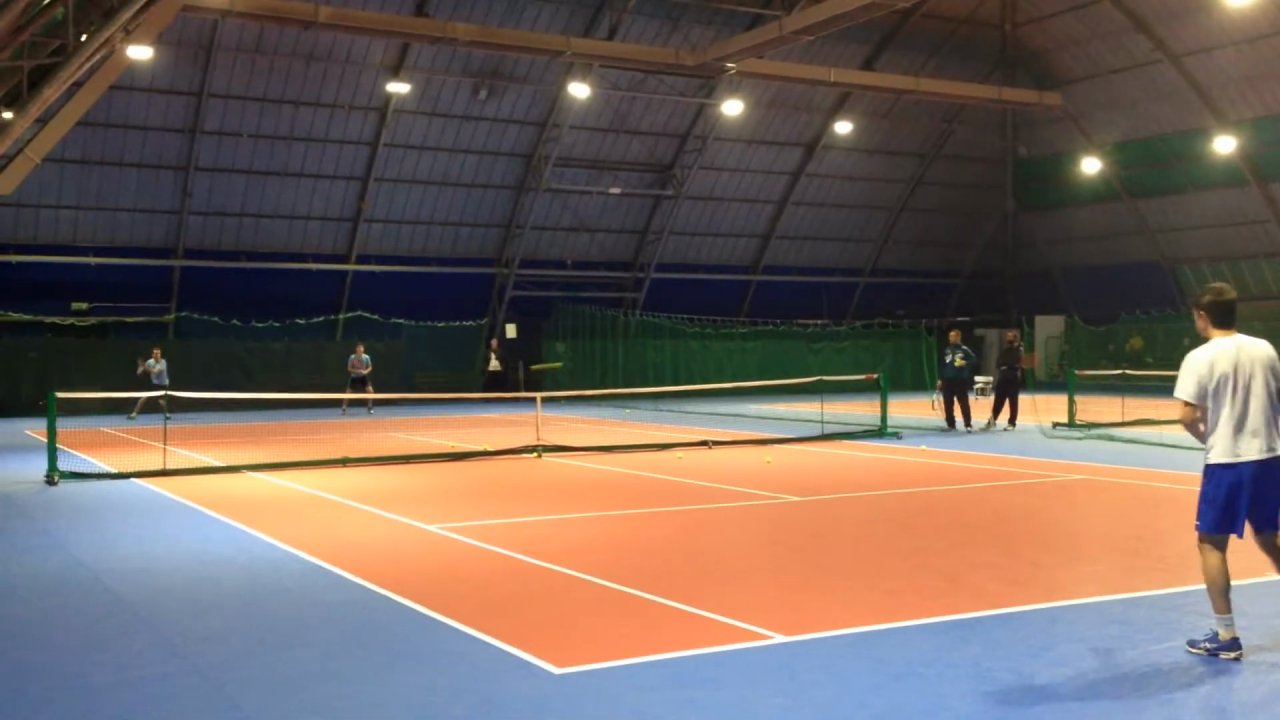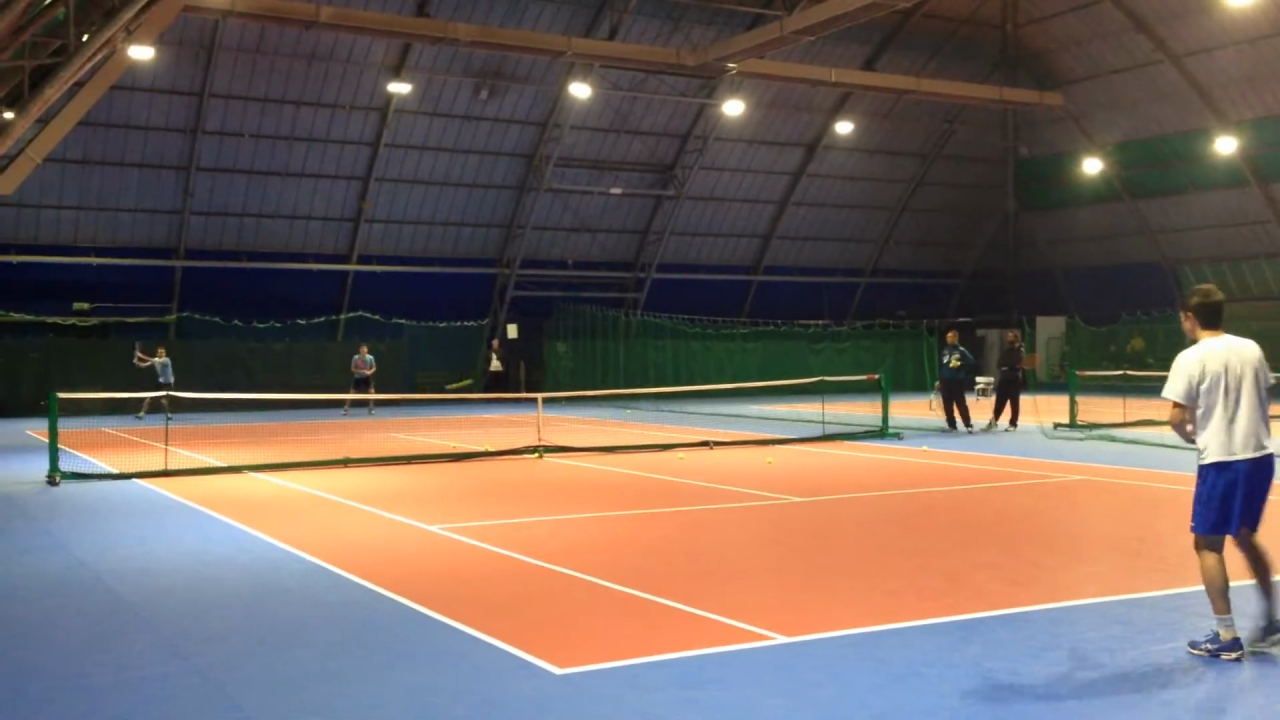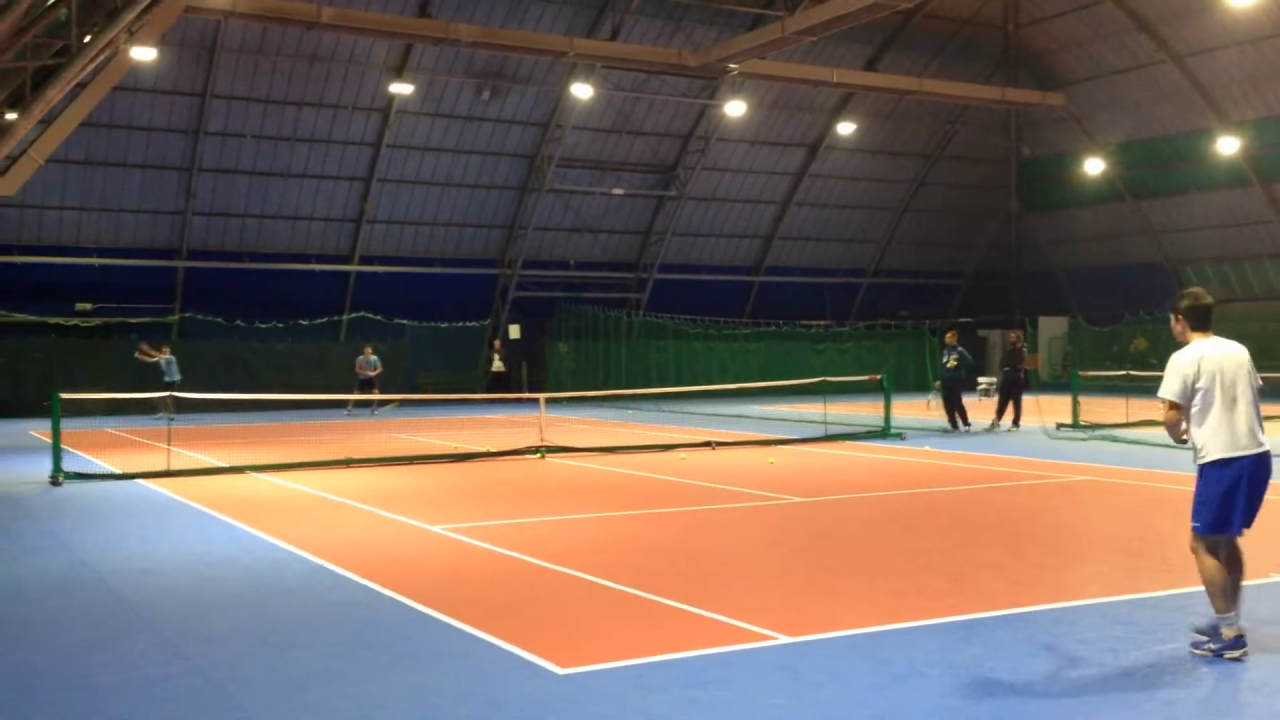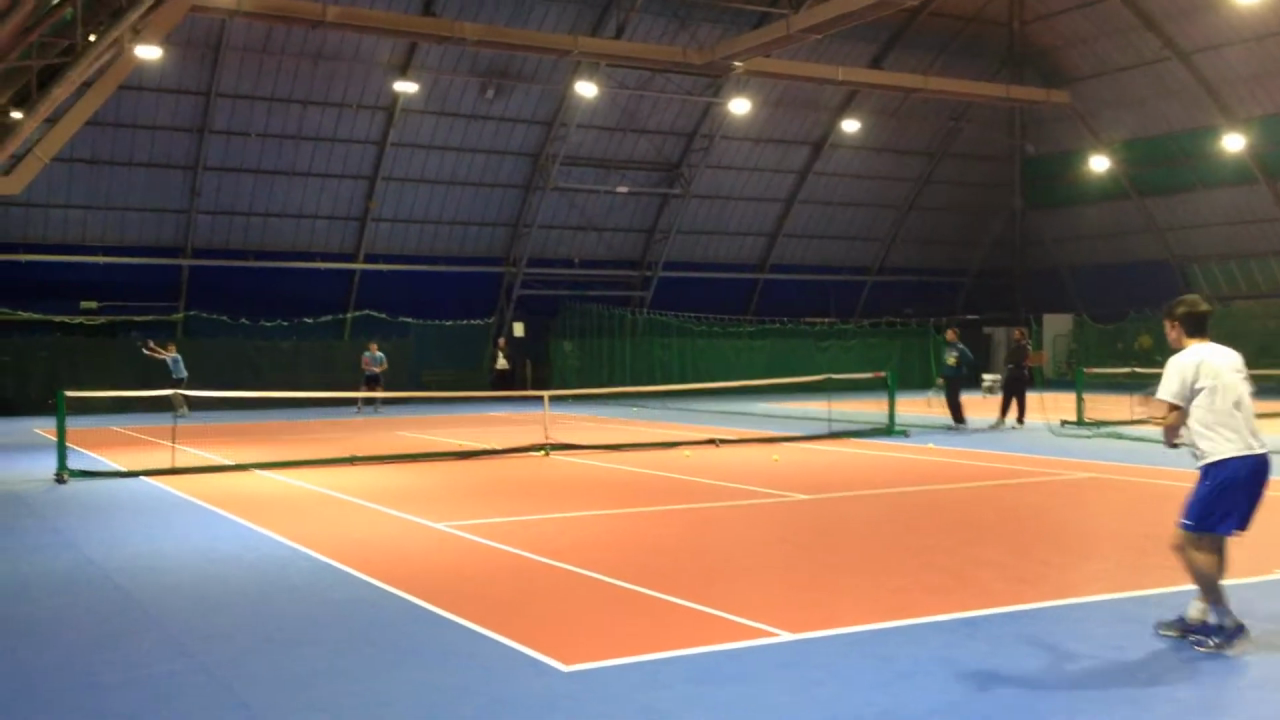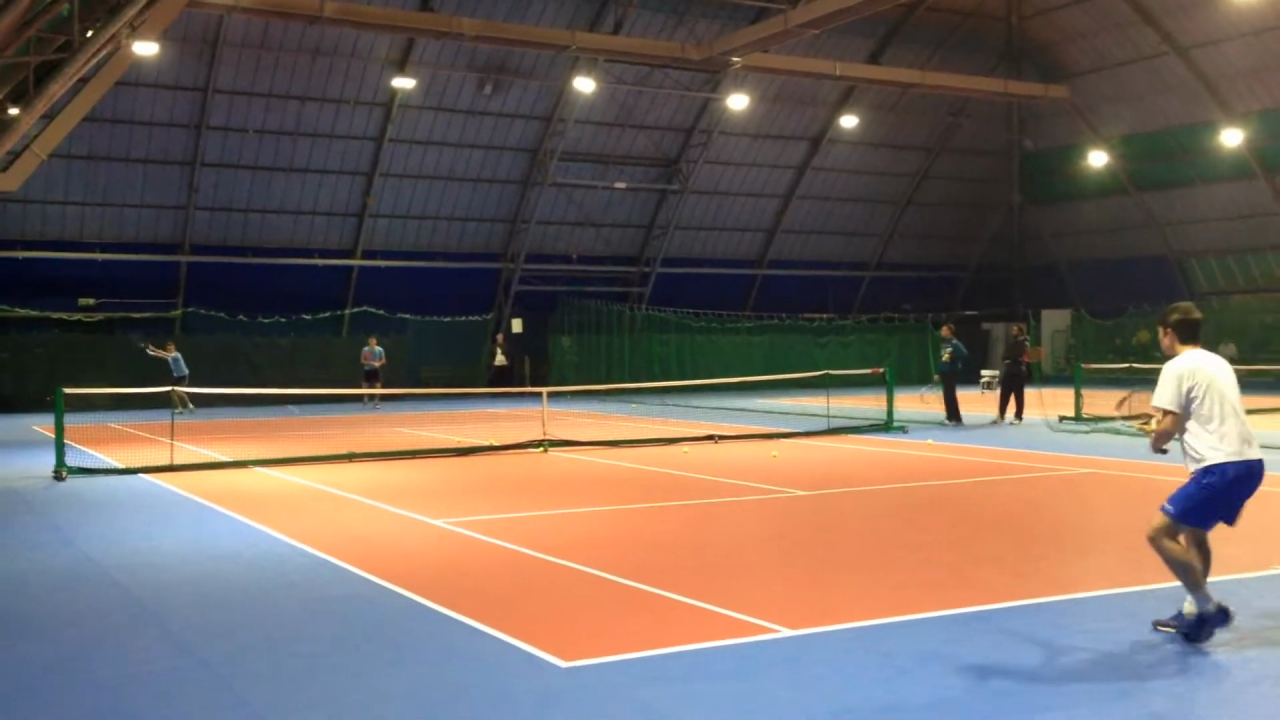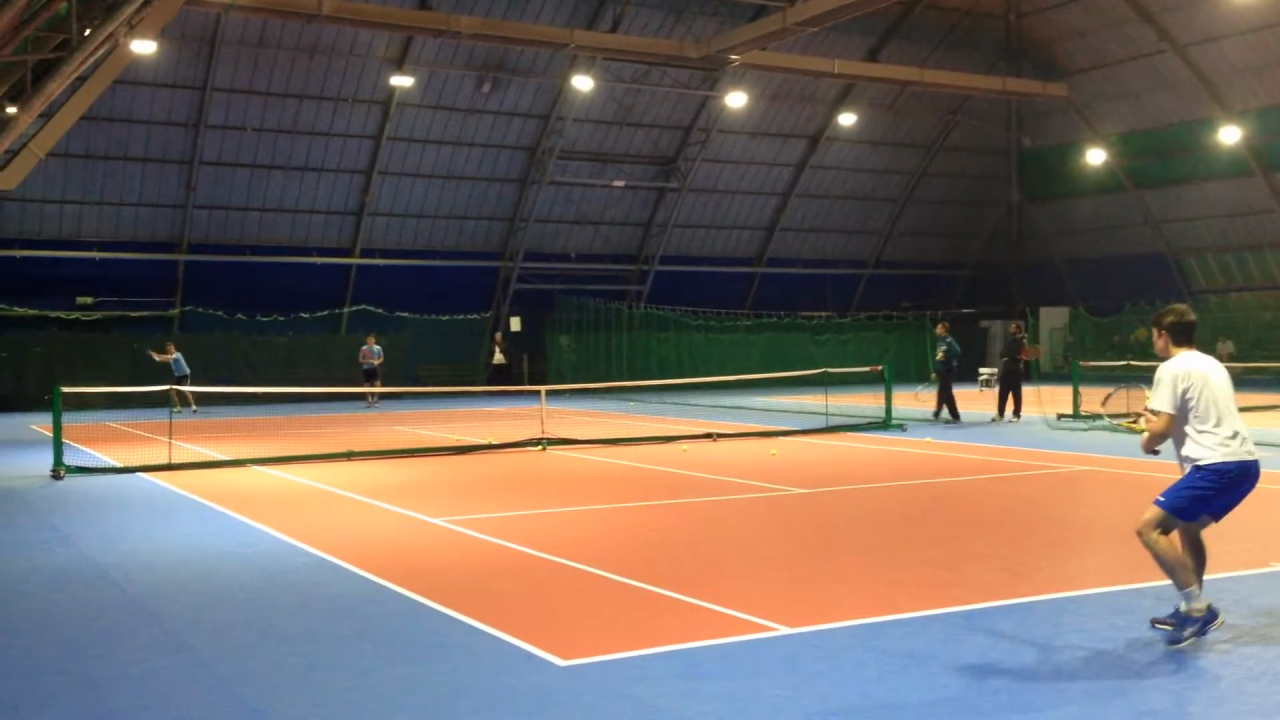
dt=0.1s
person 1, frame 1
left shoulder: (1200, 358)
left elbow: (1189, 417)
left wrist: (1203, 433)
left hip: (1227, 463)
left knee: (1211, 544)
left ankle: (1226, 636)
person 1, frame 2
left shoulder: (1190, 359)
left elbow: (1177, 417)
left wrist: (1189, 434)
left hip: (1221, 461)
left knee: (1207, 546)
right knee: (1246, 538)
left ankle: (1227, 637)
person 1, frame 3
left shoulder: (1184, 358)
right shoulder: (1239, 351)
left elbow: (1172, 417)
right elbow: (1251, 403)
left wrist: (1178, 432)
left hip: (1224, 461)
right hip: (1256, 455)
left knee: (1206, 547)
right knee: (1224, 539)
left ankle: (1230, 635)
right ankle: (1226, 618)
person 1, frame 4
left shoulder: (1182, 362)
right shoulder: (1231, 356)
left elbow: (1171, 419)
left wrist: (1171, 437)
right wrist: (1190, 427)
left hip: (1226, 461)
right hip: (1255, 457)
left knee: (1188, 543)
right knee: (1208, 539)
left ankle: (1226, 623)
right ankle: (1198, 617)
person 1, frame 5
left shoulder: (1177, 367)
right shoulder: (1218, 362)
left elbow: (1168, 426)
left wrist: (1156, 442)
right wrist: (1168, 423)
left hip: (1223, 467)
right hip: (1248, 462)
left knee: (1160, 532)
right knee: (1193, 532)
left ankle: (1211, 608)
right ankle: (1194, 611)
person 1, frame 6
left shoulder: (1172, 369)
right shoulder: (1211, 364)
left elbow: (1163, 428)
left wrist: (1147, 442)
right wrist: (1157, 420)
left hip: (1219, 465)
right hip: (1244, 463)
left knee: (1149, 527)
right knee: (1188, 529)
left ankle: (1198, 608)
right ankle: (1191, 610)
